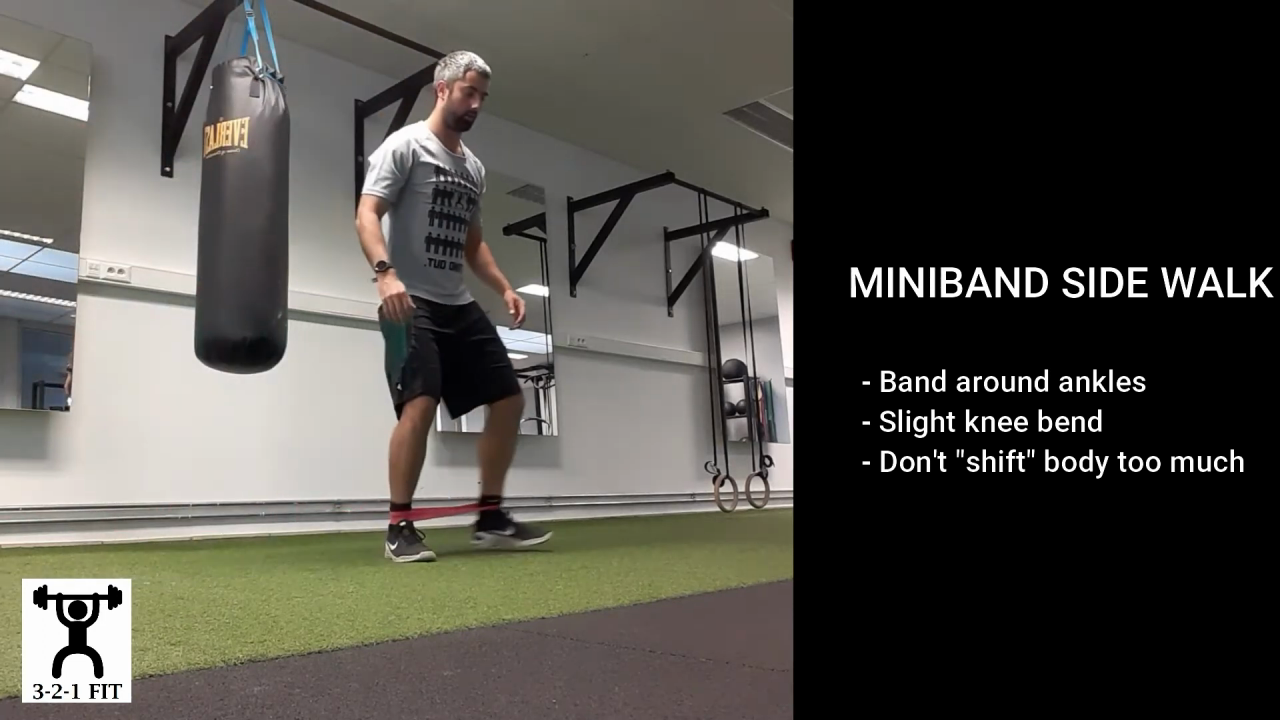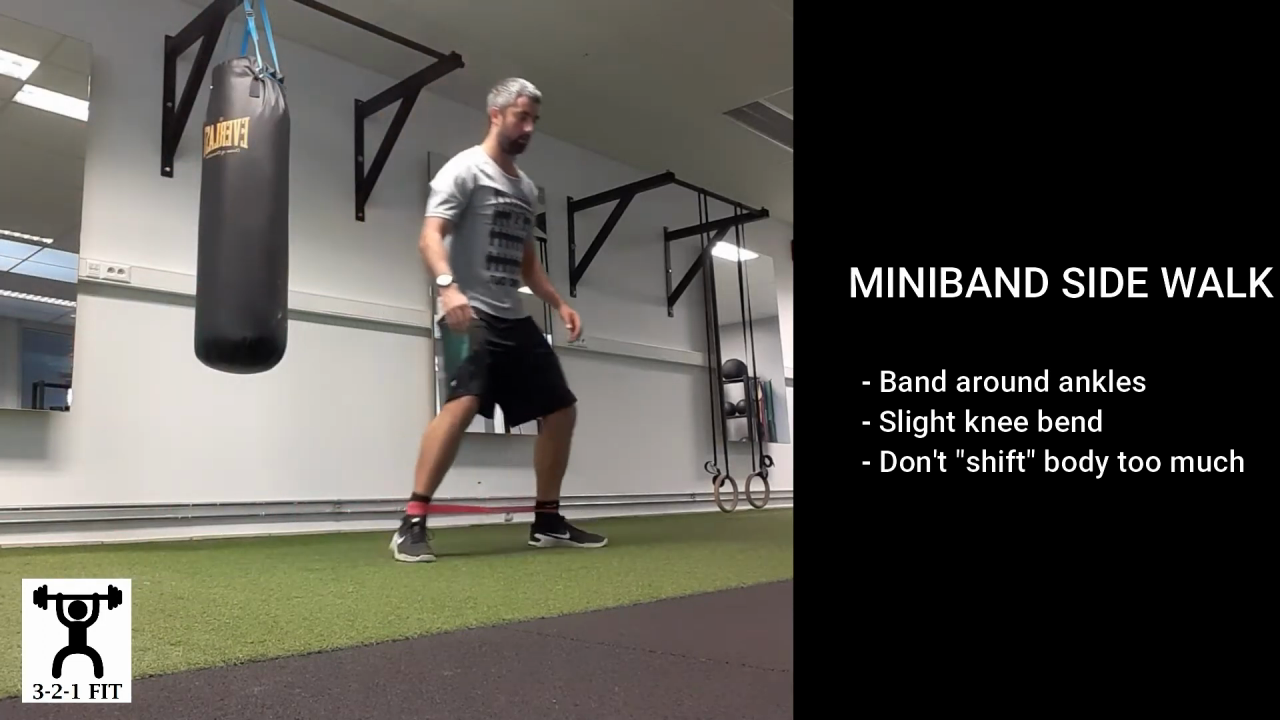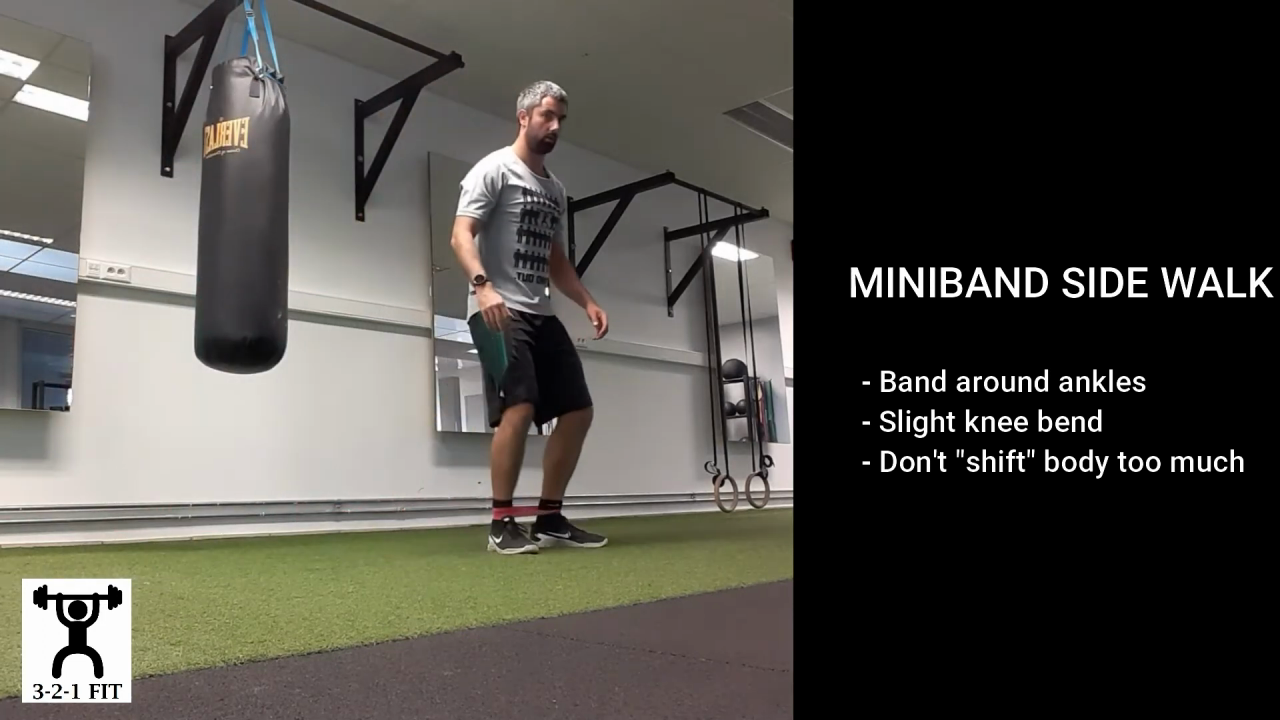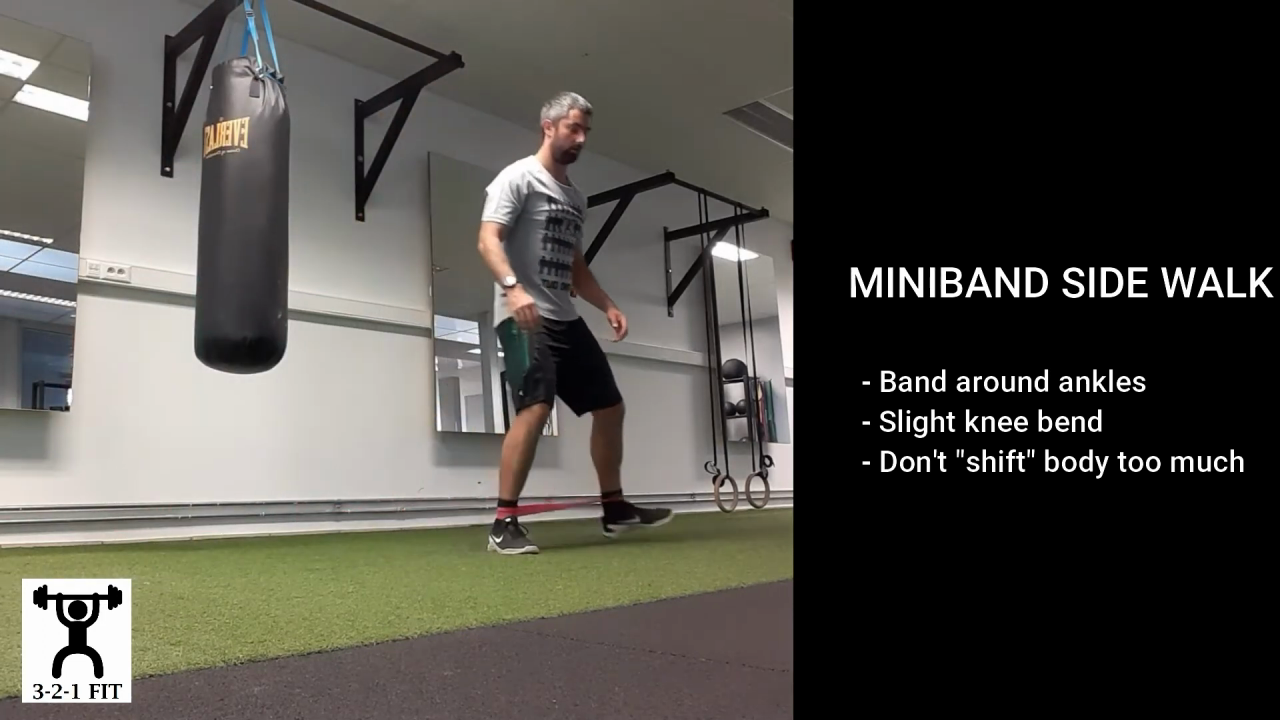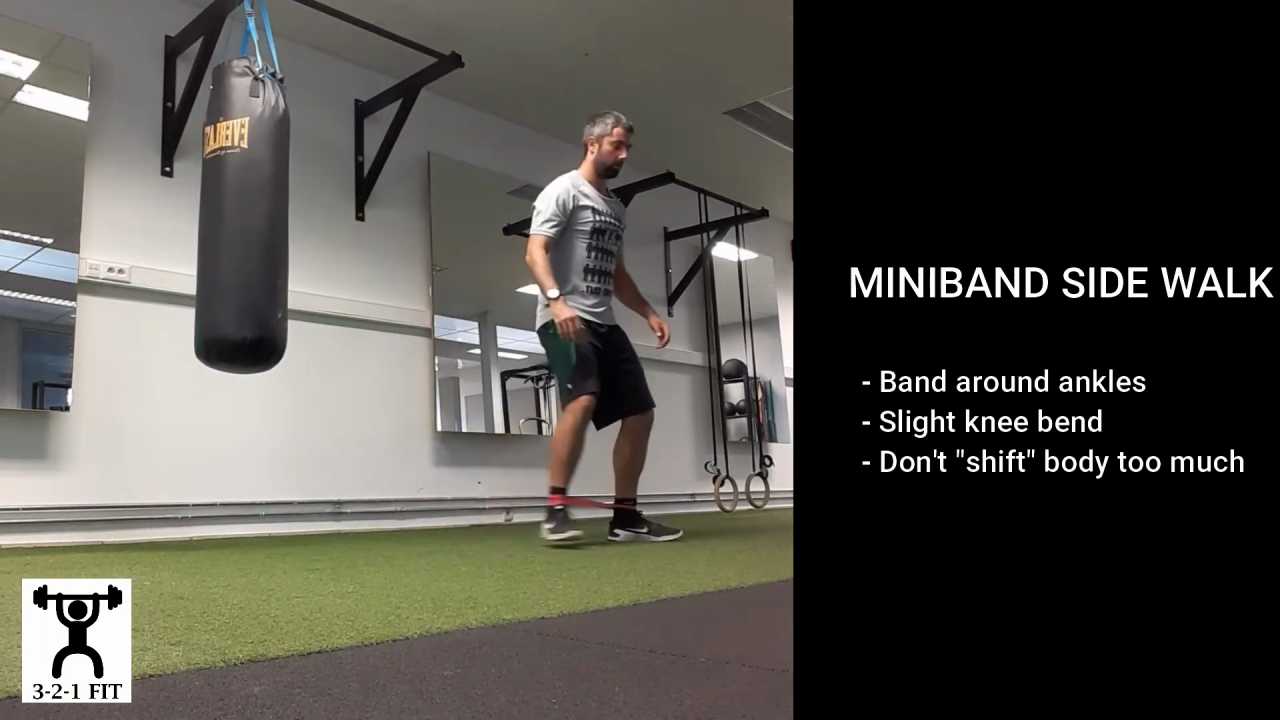
dt=0.4s
person 1, frame 1
left shoulder: (473, 167)
right shoulder: (404, 146)
right elbow: (367, 213)
left wrist: (504, 287)
right wrist: (385, 273)
left hip: (459, 304)
right hip: (411, 303)
left knee: (507, 397)
right knee: (419, 404)
left ankle: (491, 517)
right ankle: (399, 528)
person 1, frame 2
left shoulder: (526, 187)
right shoulder: (465, 170)
right elbow: (431, 235)
left wrist: (560, 303)
right wrist: (448, 286)
left hip: (514, 317)
right hip: (470, 314)
left knee: (560, 410)
right knee: (464, 401)
left ankle: (547, 519)
right ankle: (413, 524)
person 1, frame 3
left shoulder: (555, 187)
right shoulder: (494, 169)
right elbow: (461, 234)
left wrist: (587, 302)
right wrist: (482, 284)
left hip: (541, 314)
right hip: (499, 313)
left knee: (577, 411)
right knee: (520, 408)
left ankle: (549, 520)
right ankle: (502, 522)
person 1, frame 4
left shoulder: (574, 195)
right shoulder: (519, 177)
right elbow: (488, 239)
left wrist: (607, 305)
right wrist: (512, 287)
left hip: (565, 318)
right hip: (525, 316)
left knee: (610, 406)
right knee: (533, 406)
left ankle: (615, 509)
right ankle: (504, 523)
person 1, frame 5
left shoulder: (616, 207)
right shoulder: (564, 190)
right elbow: (535, 252)
left wrist: (648, 312)
right wrist: (555, 299)
left hip: (604, 322)
right hip: (566, 321)
left knee: (639, 413)
right knee: (584, 400)
left ankle: (625, 515)
right ankle: (556, 510)
